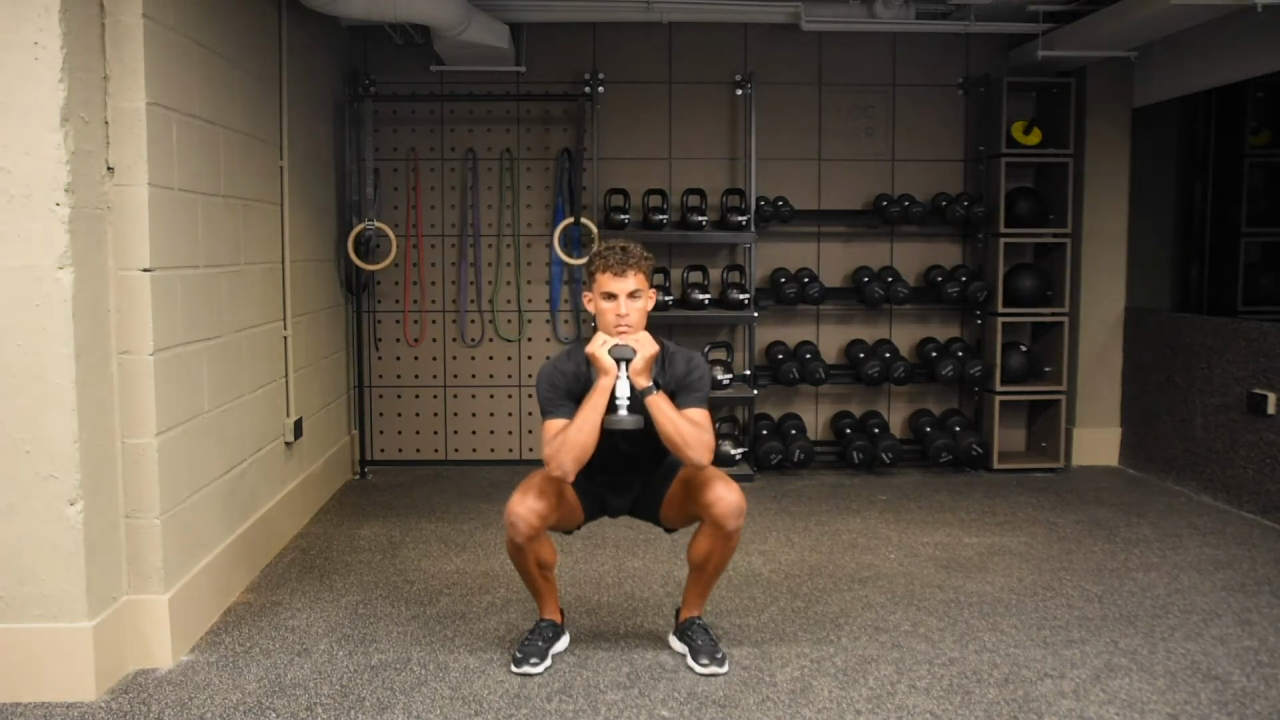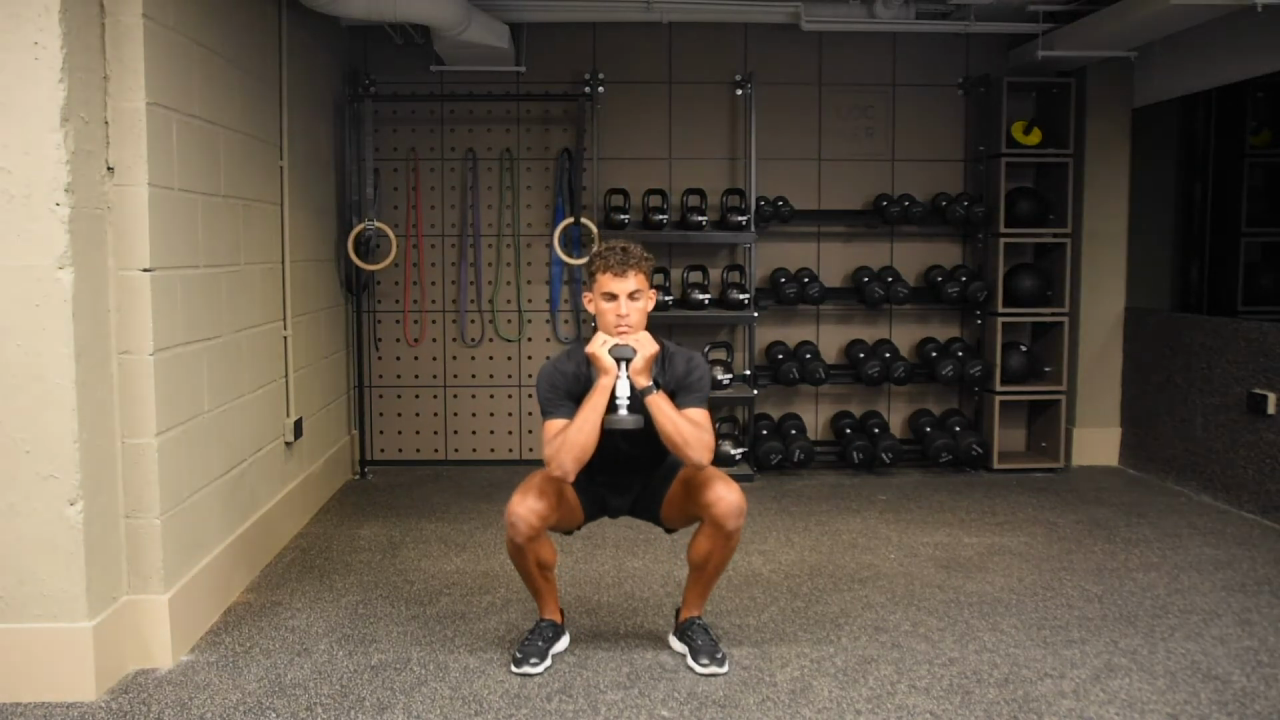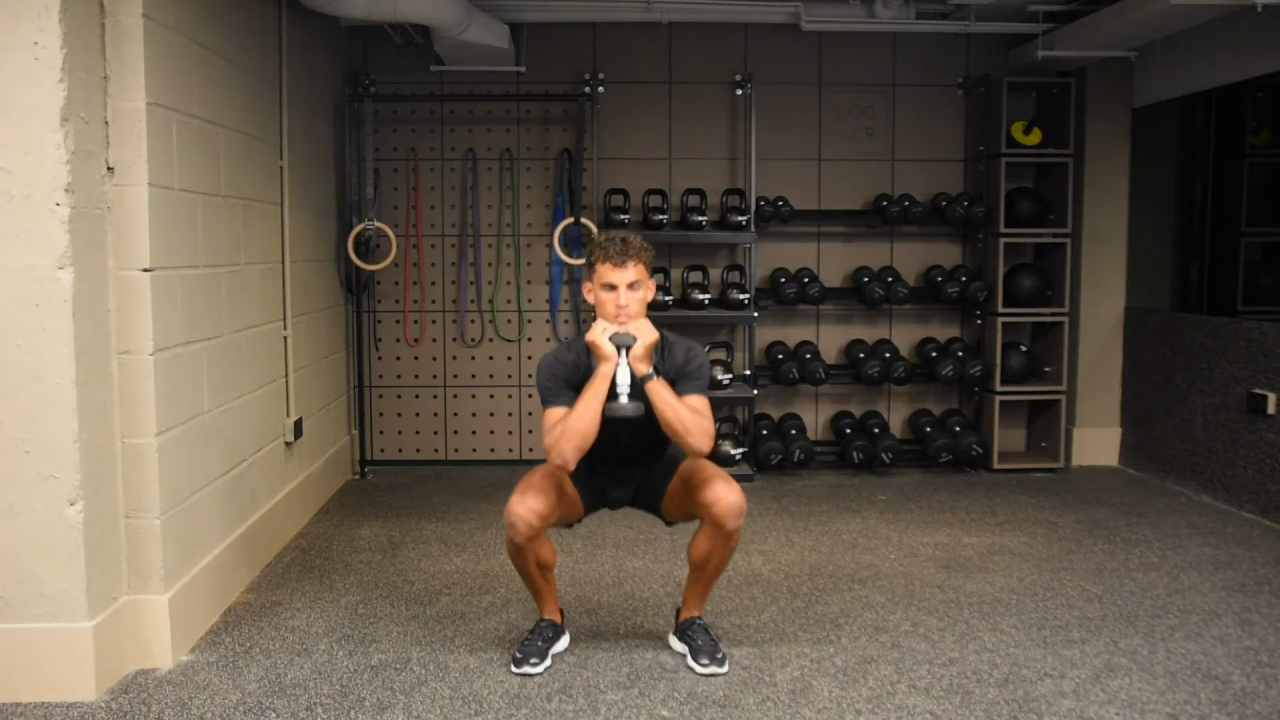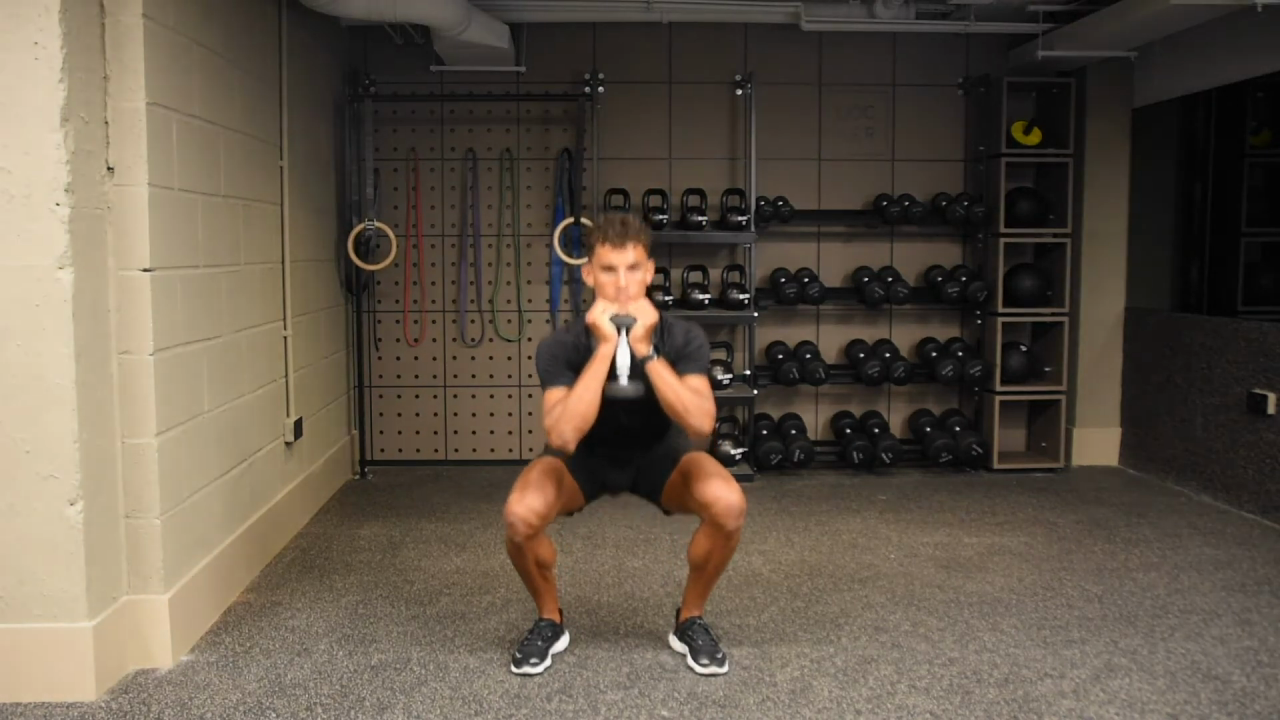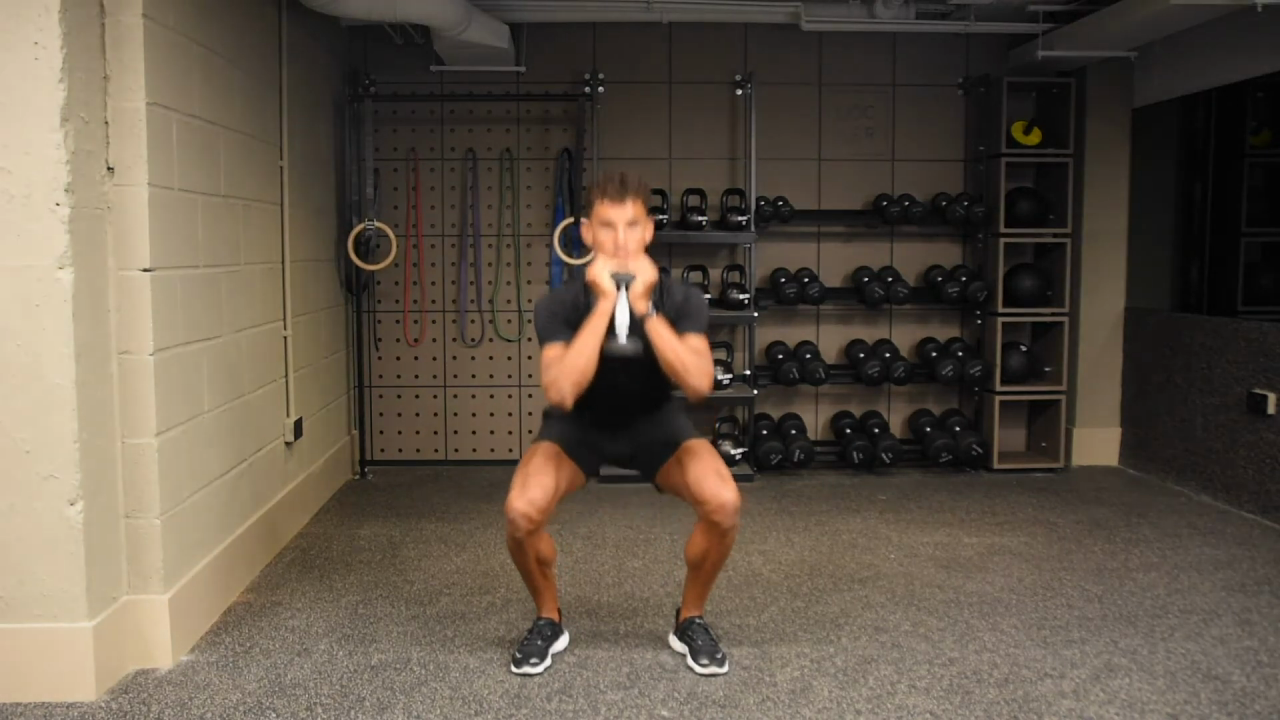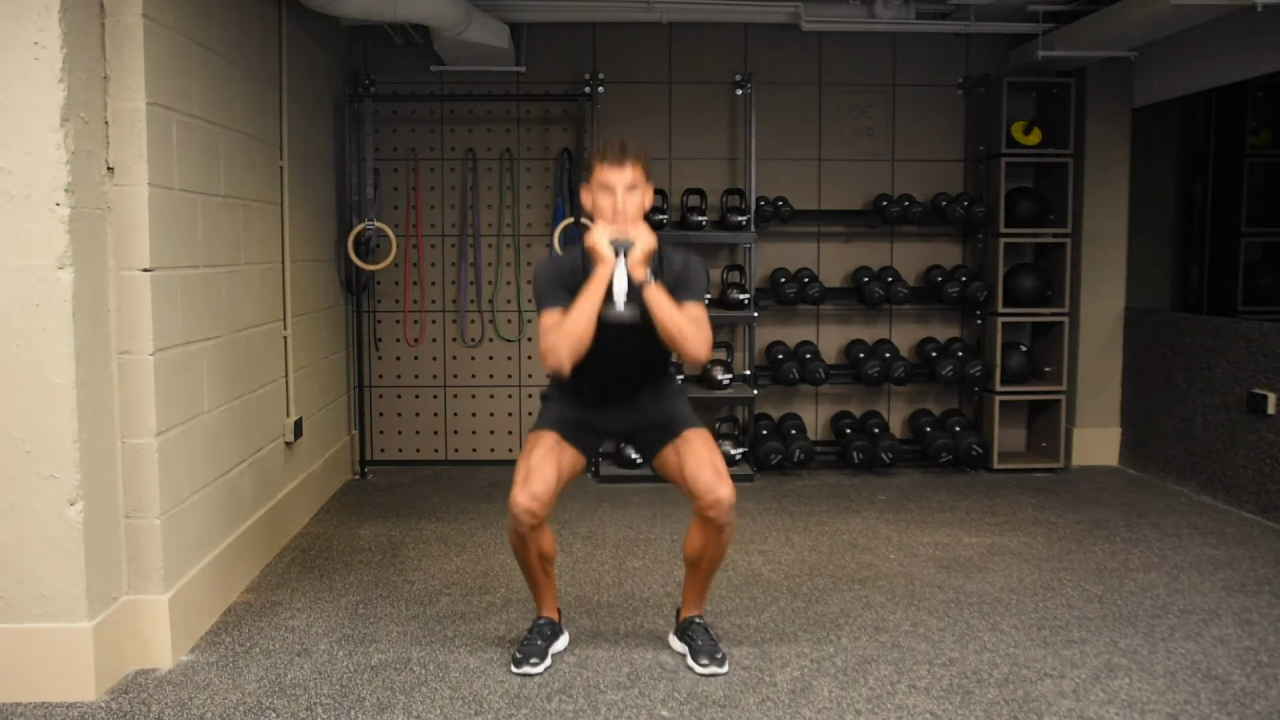
dt=0.1s
person 1, frame 1
left shoulder: (684, 366)
right shoulder: (562, 372)
left elbow: (700, 456)
right elbow: (561, 468)
left wrist: (645, 383)
right wrist: (605, 380)
left hip: (657, 476)
right hip: (586, 479)
left knee: (728, 504)
right knee: (521, 514)
left ankle: (690, 619)
right ankle: (550, 620)
person 1, frame 2
left shoulder: (683, 366)
right shoulder: (562, 372)
left elbow: (699, 456)
right elbow: (562, 469)
left wrist: (644, 383)
right wrist: (605, 380)
left hip: (657, 474)
right hip: (587, 478)
left knee: (728, 504)
right knee: (522, 515)
left ankle: (690, 620)
right ankle: (550, 621)
person 1, frame 3
left shoulder: (683, 356)
right shoulder: (562, 363)
left elbow: (700, 443)
right elbow: (562, 457)
left wrist: (645, 370)
right wrist: (605, 367)
left hip: (657, 466)
right hip: (587, 470)
left knee: (728, 504)
right knee: (521, 515)
left ankle: (690, 620)
right ankle: (550, 621)
person 1, frame 4
left shoulder: (681, 336)
right shoulder: (563, 344)
left elbow: (700, 425)
right elbow: (562, 437)
left wrist: (646, 349)
right wrist: (606, 348)
left hip: (656, 449)
right hip: (586, 452)
left knee: (728, 504)
right knee: (521, 515)
left ankle: (690, 620)
right ankle: (549, 621)
person 1, frame 5
left shoulder: (680, 299)
right shoulder: (560, 304)
left elbow: (699, 384)
right elbow: (560, 393)
left wrist: (645, 307)
right wrist: (603, 306)
left hip: (655, 420)
right hip: (582, 424)
left knee: (723, 503)
right knee: (522, 510)
left ankle: (690, 620)
right ankle: (548, 620)
person 1, frame 6
left shoulder: (679, 265)
right shoulder: (560, 270)
left elbow: (697, 350)
right elbow: (558, 359)
left wrist: (642, 275)
right wrist: (602, 270)
left hip: (654, 398)
right hip: (578, 402)
left knee: (717, 498)
right knee: (527, 505)
left ankle: (690, 620)
right ankle: (548, 620)
